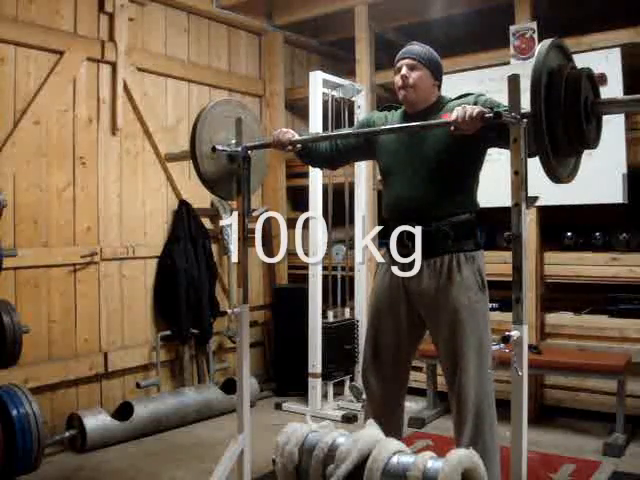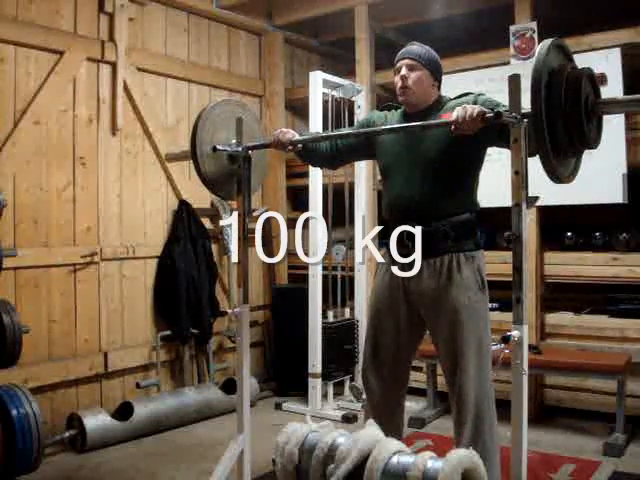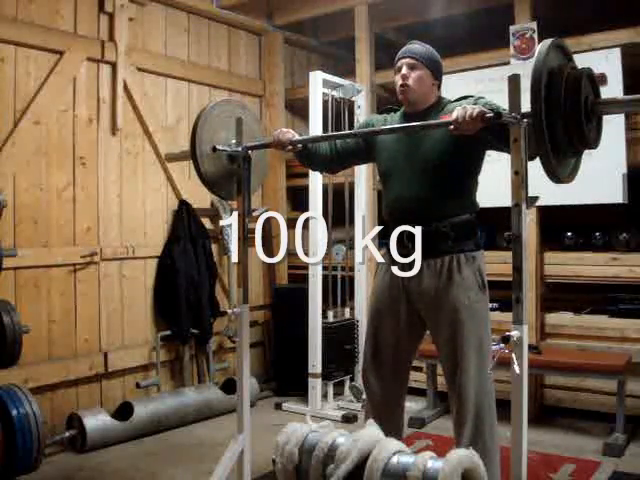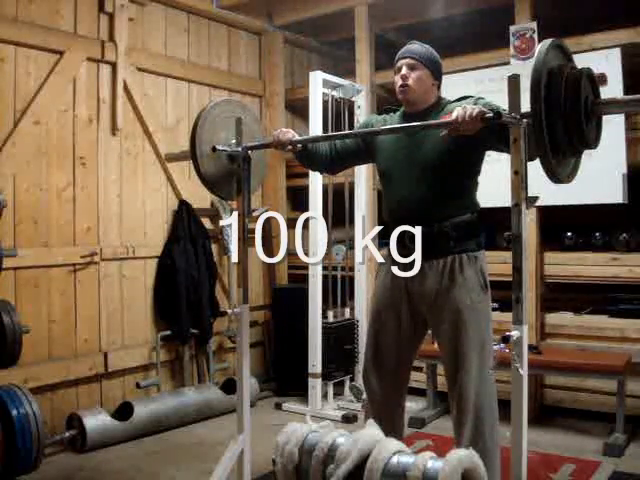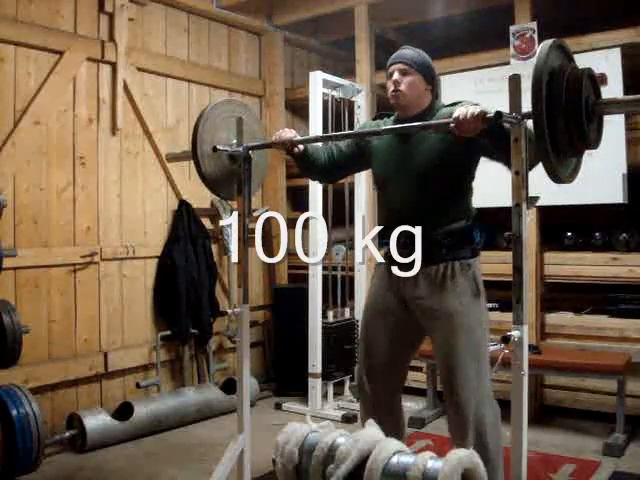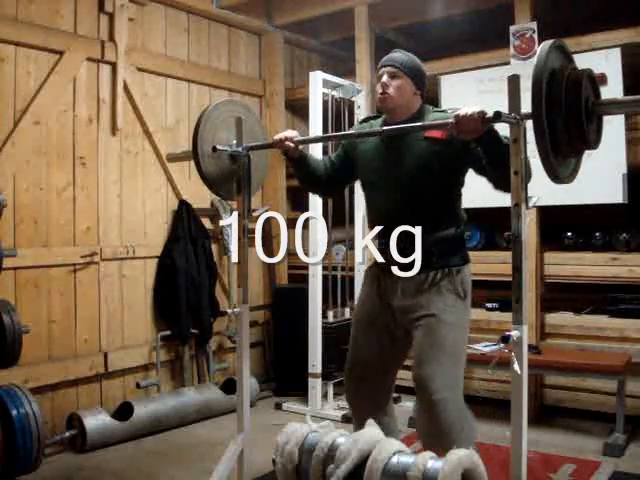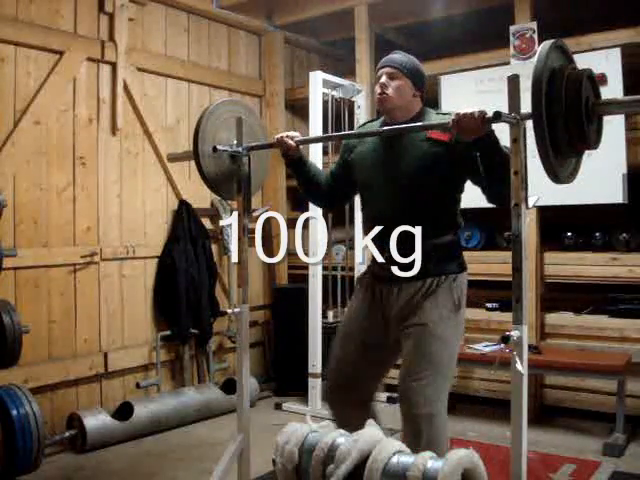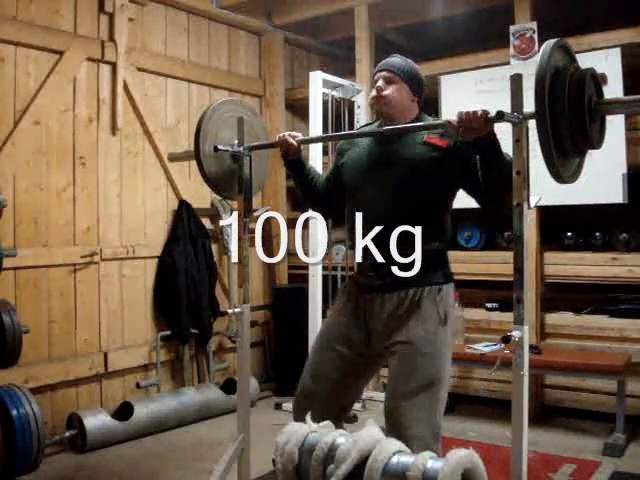
dt=0.2s
person 1, frame 1
left shoulder: (467, 109)
right shoulder: (380, 124)
right elbow: (331, 152)
left wrist: (485, 118)
right wrist: (297, 143)
left hip: (452, 262)
right hip: (395, 261)
left knee: (468, 381)
right knee: (380, 375)
person 1, frame 2
left shoulder: (466, 108)
right shoulder: (380, 124)
right elbow: (331, 152)
left wrist: (484, 118)
right wrist: (296, 143)
left hip: (452, 261)
right hip: (395, 261)
left knee: (468, 381)
right knee: (380, 375)
person 1, frame 3
left shoulder: (466, 111)
right shoulder: (380, 127)
right elbow: (331, 156)
left wrist: (484, 121)
right wrist: (297, 145)
left hip: (452, 262)
right hip: (395, 262)
left knee: (468, 382)
right knee: (380, 377)
person 1, frame 4
left shoulder: (466, 113)
right shoulder: (380, 127)
right elbow: (330, 157)
left wrist: (485, 119)
right wrist: (296, 145)
left hip: (454, 263)
right hip: (397, 263)
left knee: (470, 384)
right knee: (381, 377)
person 1, frame 5
left shoulder: (462, 120)
right shoulder: (374, 133)
right elbow: (329, 166)
left wrist: (487, 125)
right wrist: (297, 148)
left hip: (449, 268)
right hip: (392, 269)
left knee: (466, 390)
right knee: (375, 382)
person 1, frame 6
left shoulder: (450, 129)
right shoulder: (363, 135)
left elbow: (511, 179)
right elbow: (326, 181)
left wrist: (484, 135)
right wrist: (296, 155)
left hip: (439, 278)
right hip: (382, 277)
left knee: (437, 394)
right knee: (363, 388)
person 1, frame 7
left shoulder: (450, 132)
right shoulder: (360, 140)
left elbow: (505, 193)
right elbow: (329, 195)
left wrist: (483, 138)
right wrist: (295, 158)
left hip: (434, 284)
right hip: (377, 281)
left knee: (421, 403)
right knee: (343, 392)
person 1, frame 8
left shoulder: (448, 138)
right shoulder: (354, 144)
left elbow: (500, 202)
right elbow: (327, 202)
left wrist: (484, 139)
right wrist: (294, 160)
left hip: (420, 295)
right hip: (360, 292)
left knee: (410, 422)
right knee: (312, 406)
